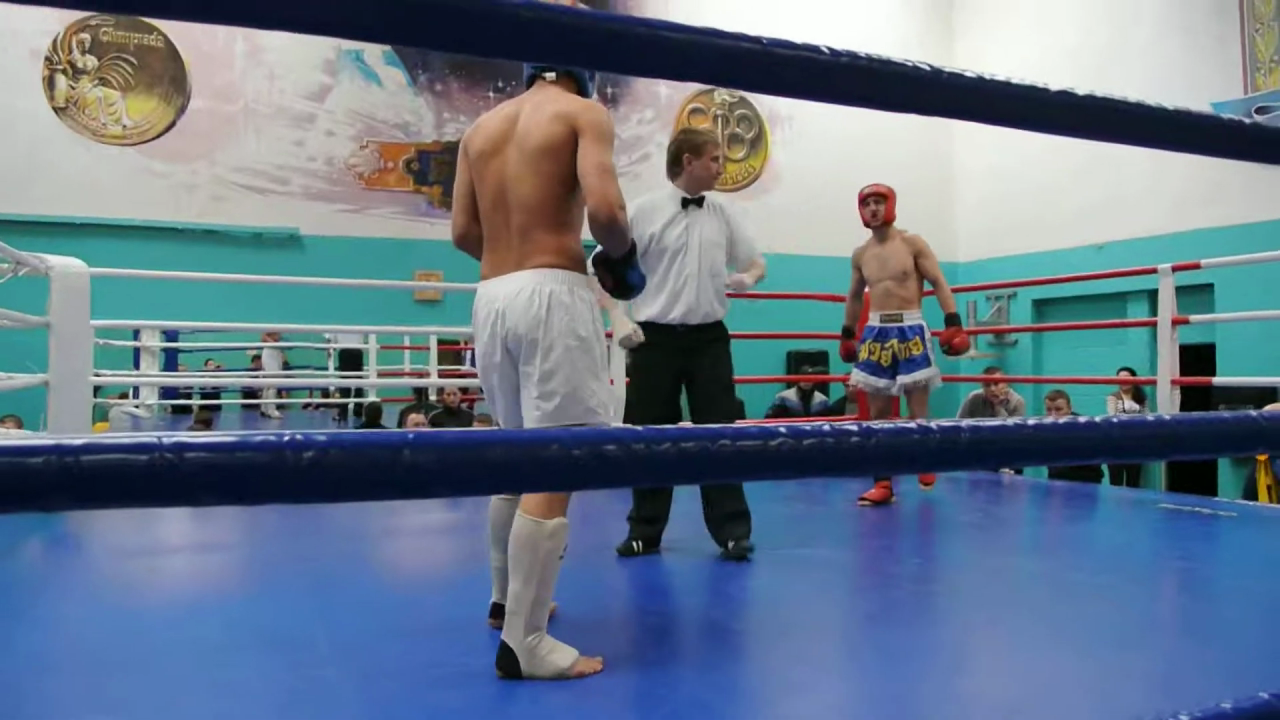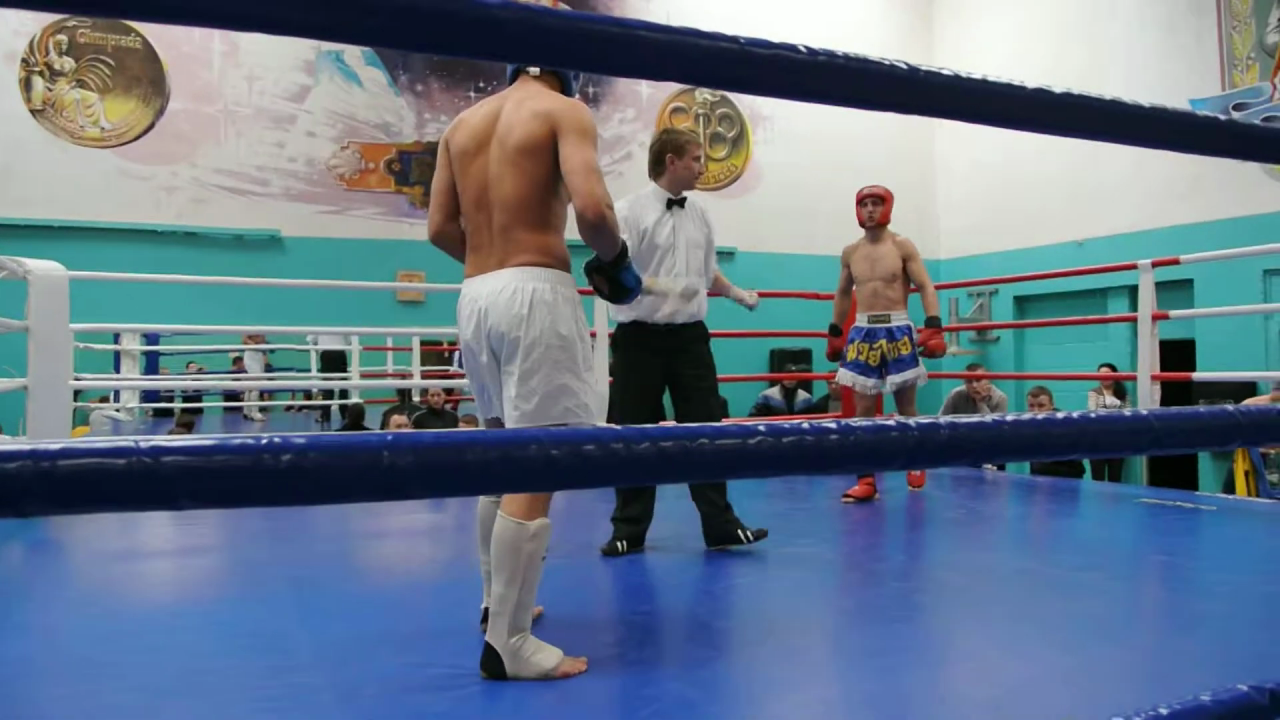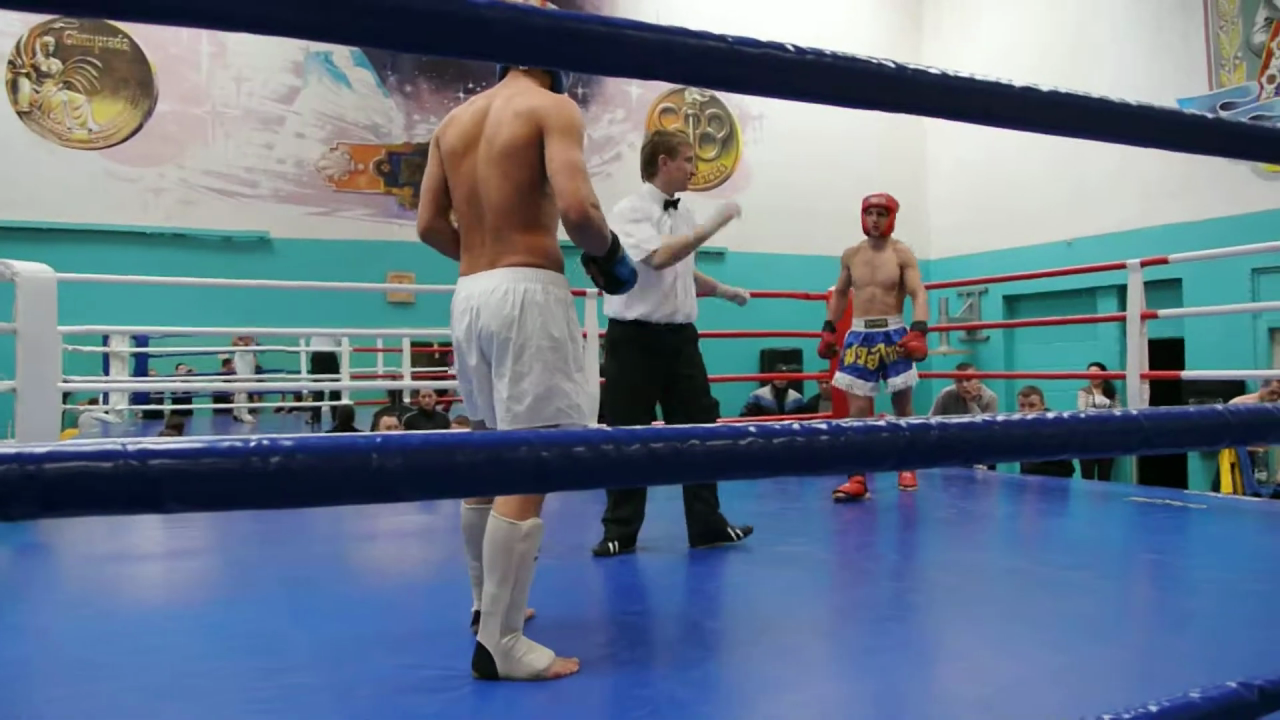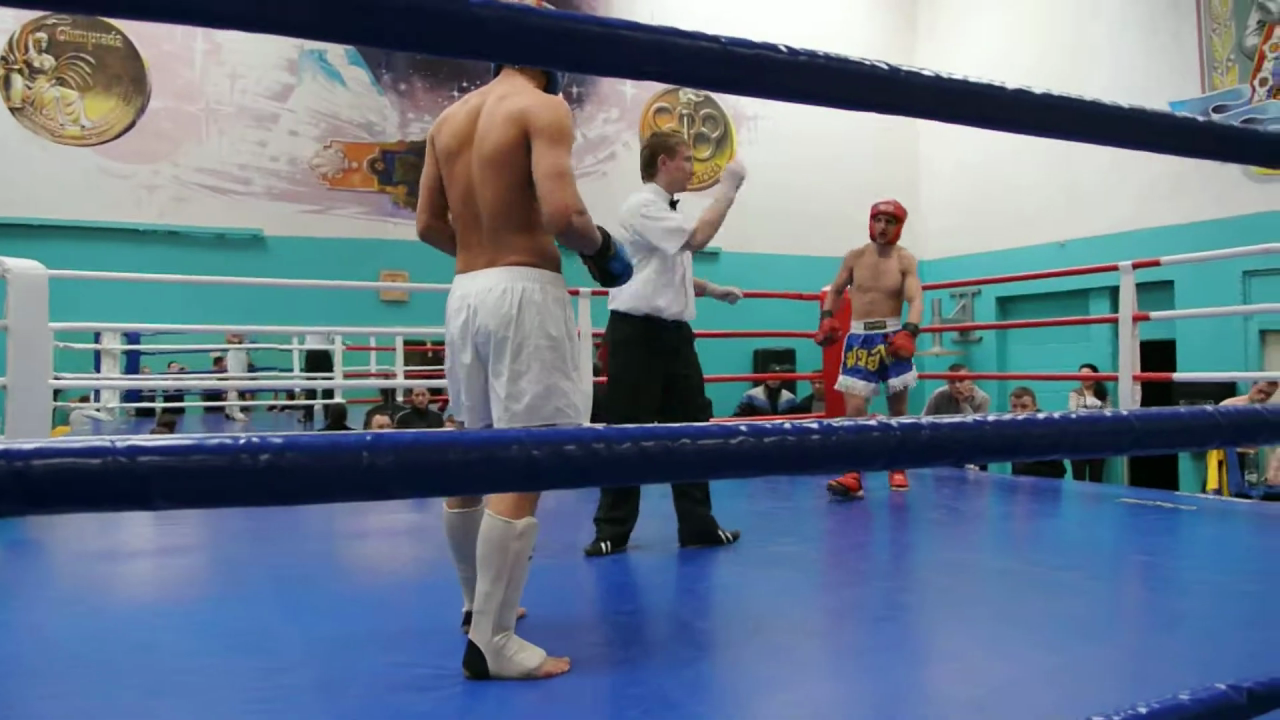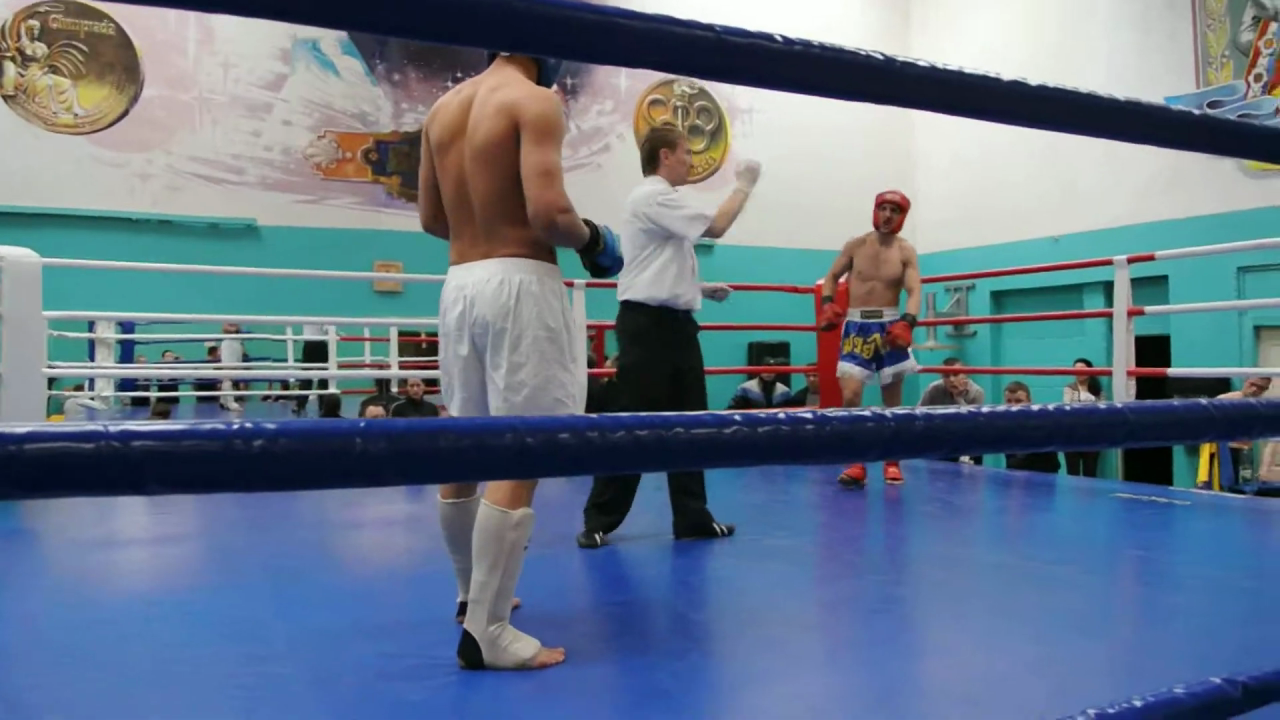
dt=0.1s
person 1, frame 1
left shoulder: (482, 128)
right shoulder: (583, 114)
left elbow: (462, 232)
right elbow: (606, 209)
right wrist: (623, 257)
left hip: (493, 297)
right hip: (553, 294)
left ankle: (508, 596)
right ankle: (524, 643)
person 1, frame 2
left shoulder: (462, 124)
right shoulder: (566, 111)
left elbow: (439, 228)
right elbow: (593, 207)
right wrist: (615, 260)
left hip: (475, 298)
right hip: (536, 294)
left ankle: (498, 604)
right ankle: (508, 644)
person 1, frame 3
left shoulder: (453, 122)
right shoulder: (553, 108)
left elbow: (429, 225)
right elbow: (577, 208)
right wrist: (607, 252)
left hip: (470, 295)
right hip: (529, 293)
left ankle: (487, 604)
right ankle: (499, 644)
person 1, frame 4
left shoulder: (449, 119)
right shoulder: (544, 109)
left elbow: (427, 226)
right elbow: (562, 213)
right wrist: (602, 249)
left hip: (467, 296)
right hip: (525, 294)
left ankle: (480, 603)
right ankle: (491, 642)
person 1, frame 5
left shoulder: (443, 108)
right shoulder: (535, 101)
left elbow: (431, 217)
right elbow: (548, 211)
right wrist: (593, 240)
left hip: (460, 284)
right hip: (521, 284)
left ankle: (473, 595)
right ankle: (486, 632)
person 2, frame 1
left shoulder: (722, 213)
right shoulder: (642, 213)
left elbow: (756, 261)
left wrist: (748, 276)
left hip: (708, 337)
right hip: (654, 338)
left knee: (719, 431)
left ankle: (733, 529)
right ankle: (646, 529)
person 2, frame 2
left shoulder: (697, 213)
right shoulder: (631, 211)
left elbow: (706, 268)
left wrist: (735, 293)
right wrist: (659, 291)
left hip: (690, 335)
right hip: (641, 337)
left knee: (705, 427)
right knee: (635, 433)
left ankle: (720, 524)
right ankle: (629, 529)
person 2, frame 3
left shoulder: (684, 215)
right shoulder: (629, 210)
right elbow: (659, 257)
left wrist: (723, 290)
right wrist: (713, 226)
left hip: (680, 336)
right hip: (634, 336)
left knee: (698, 426)
right knee: (627, 434)
left ankle: (707, 523)
right ankle: (620, 530)
person 2, frame 4
left shoulder: (668, 210)
right shoulder: (641, 207)
right elbow: (698, 238)
left wrist: (710, 289)
right wrist: (727, 190)
left hip: (673, 333)
right hip: (636, 333)
left knee: (691, 427)
left ankle: (697, 523)
right ankle: (611, 530)
person 2, frame 5
left shoulder: (669, 201)
right shoulder: (651, 197)
right elbow: (715, 226)
left wrist: (702, 288)
right wrist: (745, 185)
left hip: (678, 323)
right hip: (647, 323)
left ankle: (692, 516)
right ankle: (601, 519)
person 3, frame 1
left shoulder: (912, 243)
right shoulder: (860, 255)
left elbow: (938, 283)
right elbow: (855, 296)
left wrist: (954, 325)
right wrist: (847, 334)
left hip: (910, 330)
right hip: (875, 331)
left knee: (918, 412)
right knee: (878, 413)
right ankle: (883, 484)
person 3, frame 2
left shoulder: (904, 246)
right shoulder: (850, 254)
left elbow: (926, 288)
right elbow: (843, 294)
left wrist: (934, 328)
right wrist: (835, 332)
left hip: (898, 330)
right hip: (862, 331)
left knee: (906, 407)
right knee: (864, 410)
left ankle: (915, 464)
right ankle: (867, 481)
person 3, frame 3
left shoulder: (903, 254)
right shoulder: (851, 255)
left elbow: (918, 294)
right elbow: (840, 293)
left wrist: (919, 332)
right wrist: (829, 329)
left hip: (893, 334)
right hip: (860, 335)
left knee: (902, 409)
right knee: (857, 411)
left ankle: (906, 467)
right ankle: (857, 480)
person 3, frame 4
left shoulder: (906, 261)
right shoulder: (855, 257)
left elbow: (916, 300)
right elbow: (835, 291)
left wrist: (909, 334)
right wrist: (827, 319)
left hip: (891, 337)
right hip: (859, 338)
left knee: (898, 410)
right knee: (855, 410)
left ankle: (898, 470)
right ankle: (852, 476)
person 3, frame 5
left shoulder: (906, 252)
right shoulder: (855, 245)
left elbow: (915, 292)
right elbow: (832, 277)
left wrist: (907, 324)
right wrist: (828, 304)
left hip: (888, 326)
right hip: (856, 326)
left knee: (893, 401)
right knee: (850, 394)
left ankle: (892, 461)
right ankle: (856, 464)
